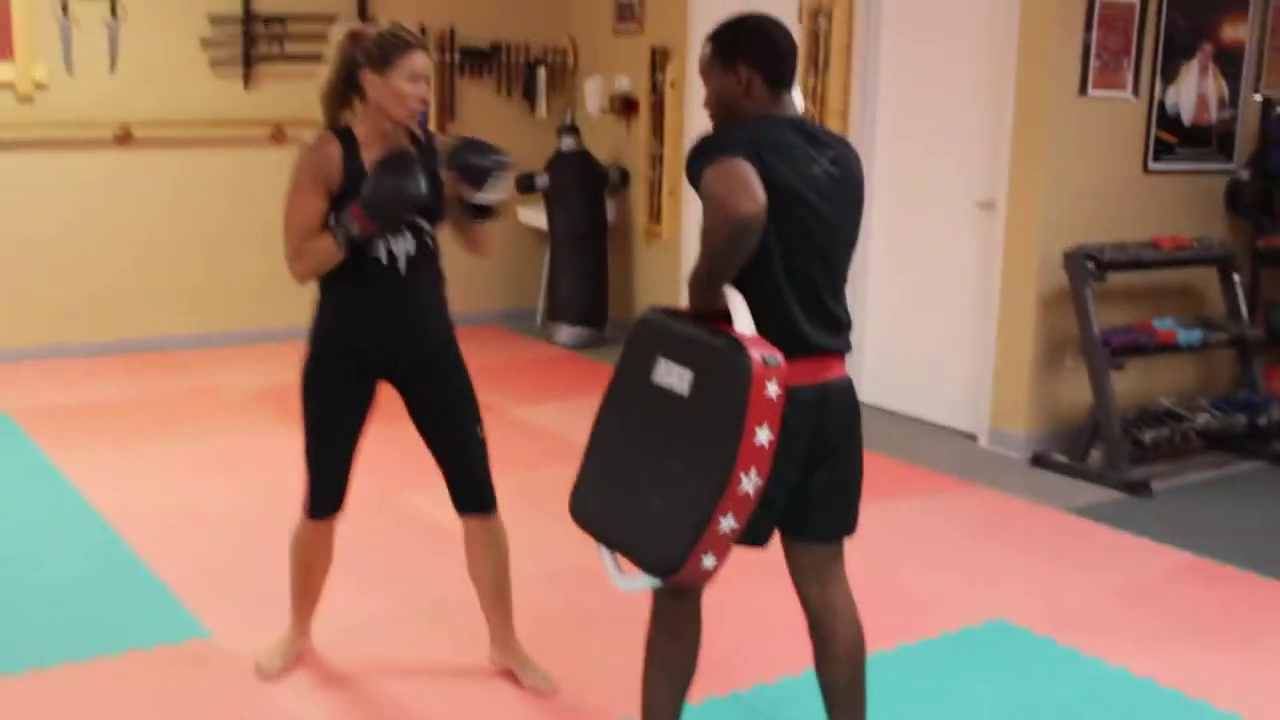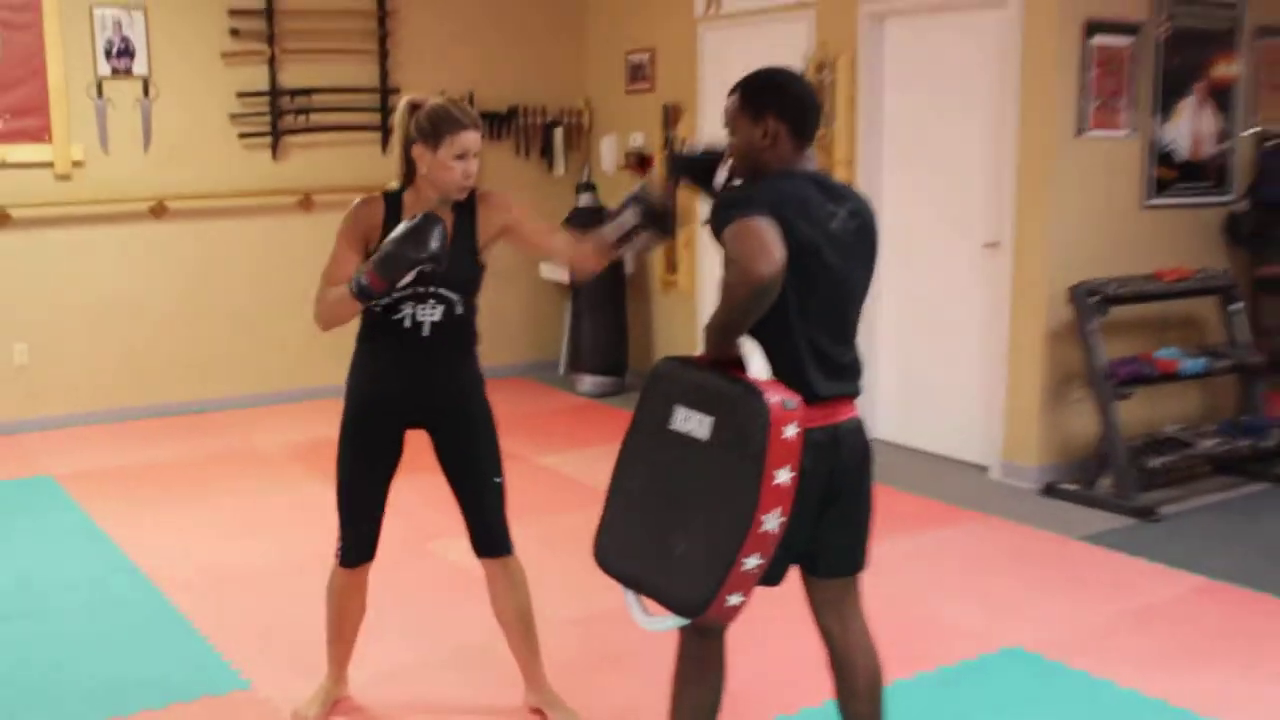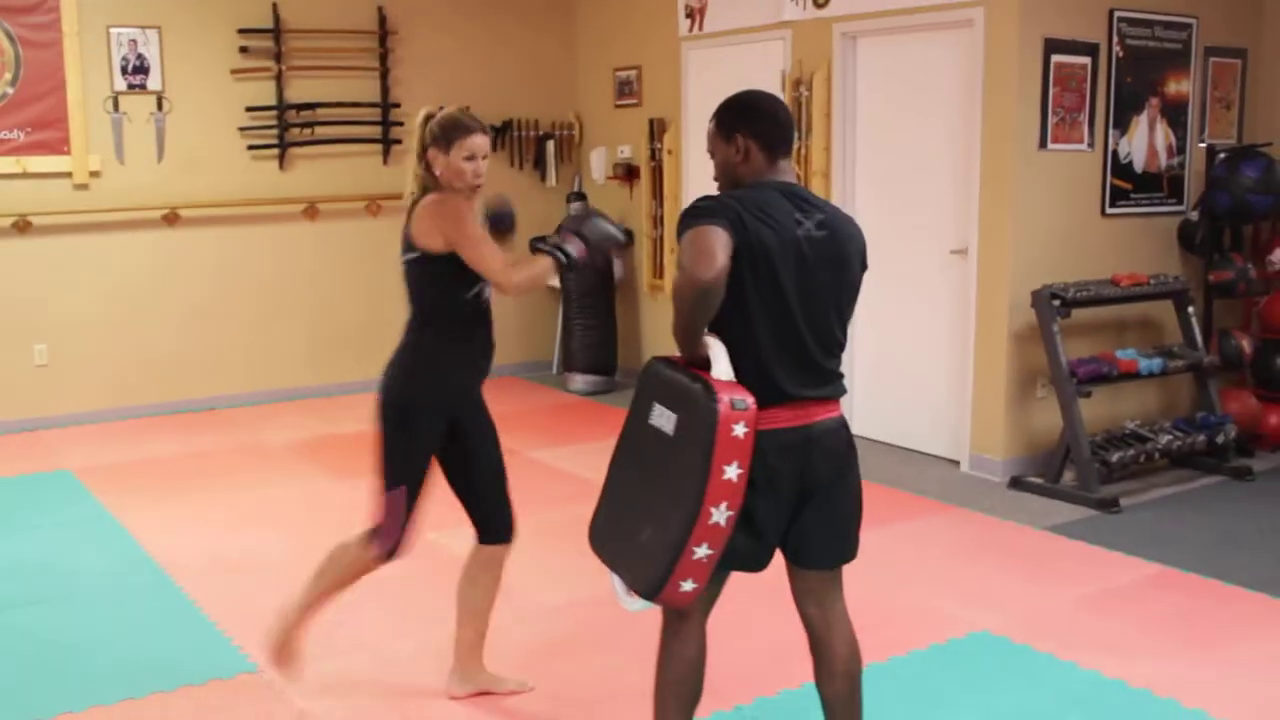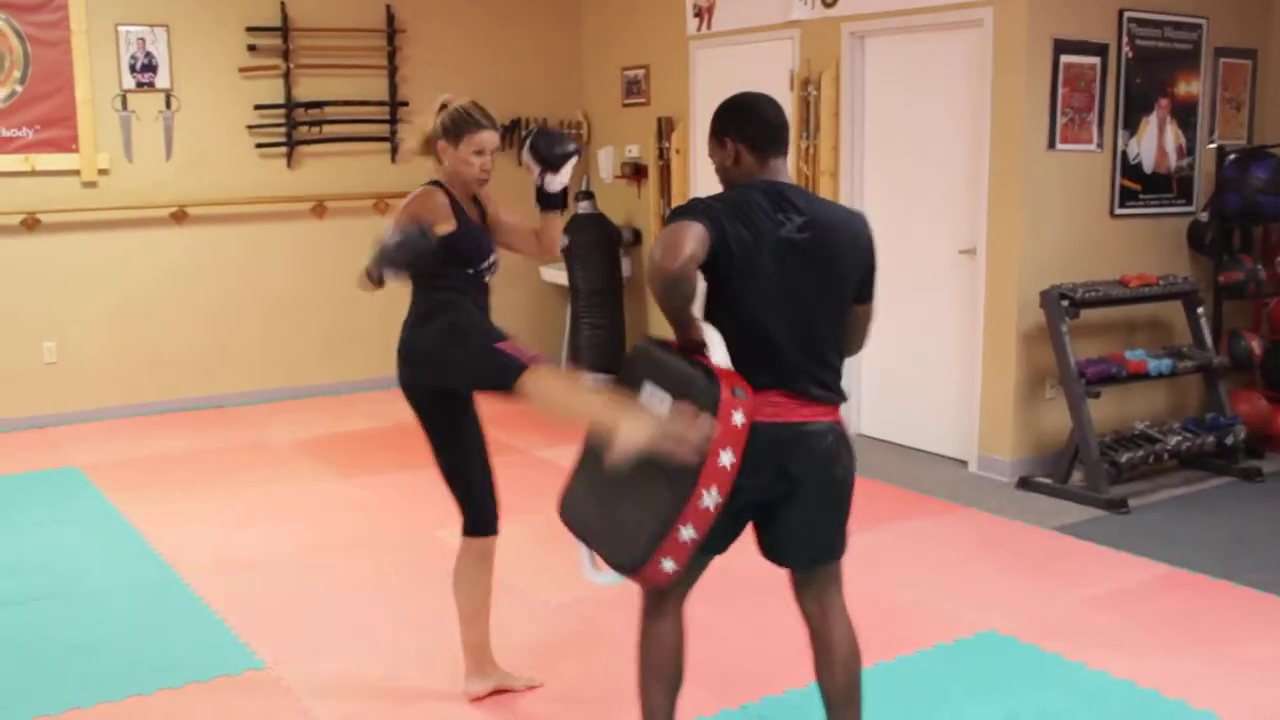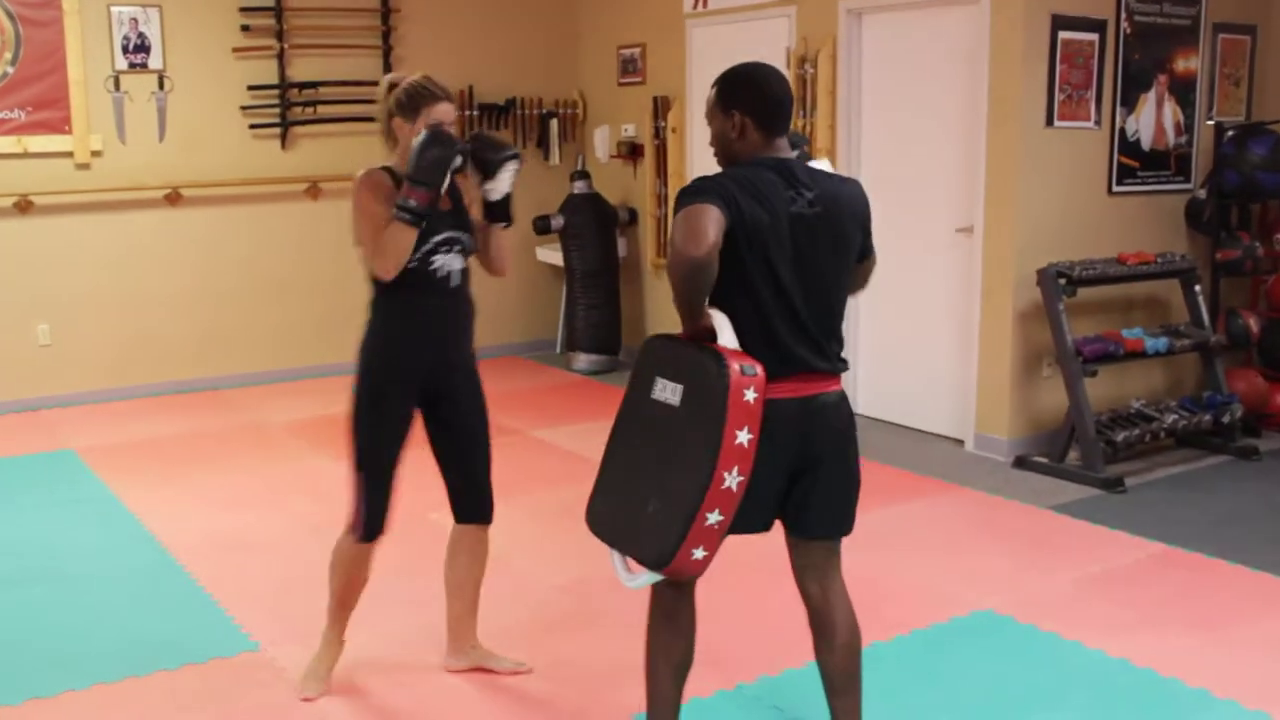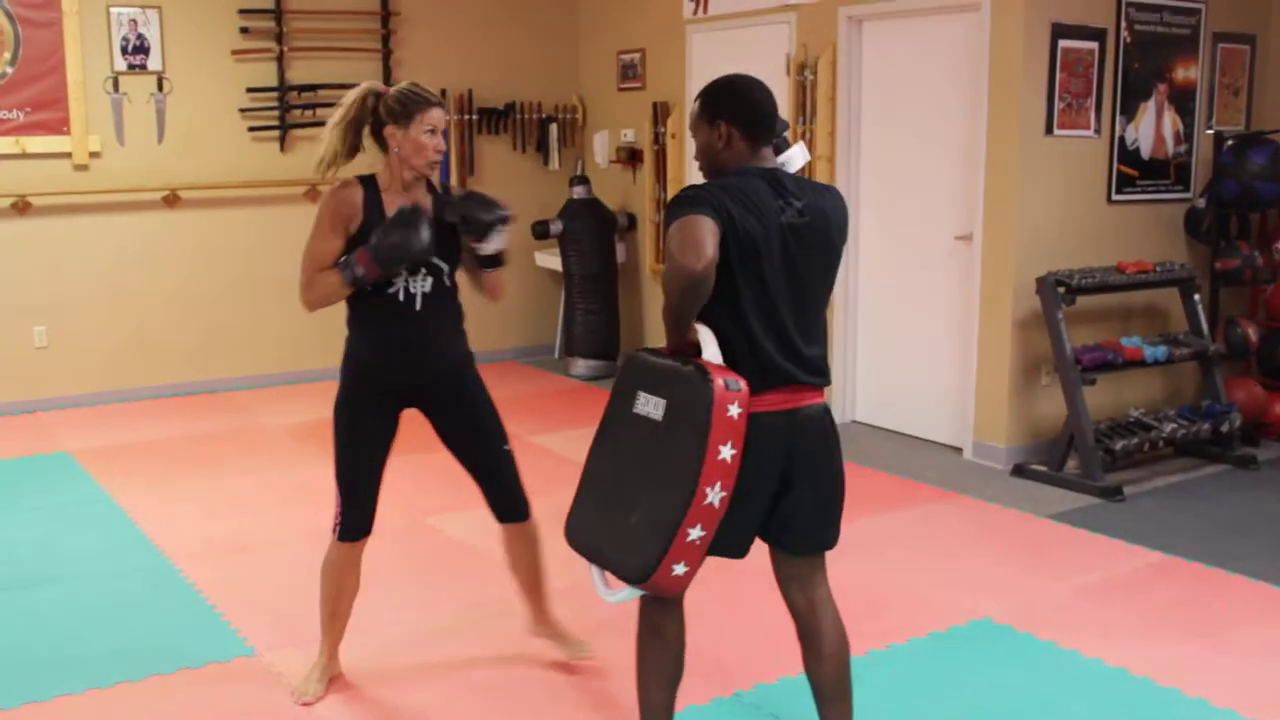
dt=0.3s
person 1, frame 1
left shoulder: (727, 147)
right shoulder: (841, 158)
left elbow: (742, 207)
left wrist: (702, 294)
right hip: (829, 392)
right knee: (824, 579)
person 1, frame 2
left shoulder: (749, 202)
right shoulder: (858, 212)
left elbow: (760, 267)
left wrist: (718, 338)
right hip: (842, 434)
left knee: (705, 615)
right knee: (842, 615)
person 1, frame 3
left shoulder: (719, 213)
right shoulder: (845, 230)
left elbow: (703, 274)
left wrist: (689, 342)
left hip: (747, 438)
right hip: (825, 435)
left knee: (686, 605)
right knee: (824, 606)
person 1, frame 4
left shoulder: (710, 215)
right shoulder: (851, 228)
left elbow: (669, 264)
right elbow: (853, 338)
left wrist: (686, 330)
right hip: (818, 435)
left knee: (664, 589)
right knee: (825, 601)
person 1, frame 5
left shoulder: (717, 193)
right shoulder: (848, 197)
left elbow: (693, 251)
left wrist: (692, 316)
right hip: (823, 408)
left knee: (675, 571)
right knee: (823, 580)
person 1, frame 6
left shoulder: (704, 202)
right shoulder: (828, 205)
left elbow: (695, 265)
left wrist: (676, 329)
right hip: (807, 420)
right knee: (809, 590)
person 2, frame 1
left shoulder: (427, 149)
right shoulder: (325, 155)
left elbow: (478, 244)
right elbow: (300, 263)
left wrist: (480, 199)
right wrist: (361, 219)
left hip: (426, 338)
right hip: (345, 344)
left knee: (477, 496)
right knee: (323, 503)
left ankle: (505, 646)
right ankle: (298, 633)
person 2, frame 2
left shoulder: (488, 213)
right shoulder: (371, 214)
left elbow: (579, 256)
right elbow: (324, 314)
right wrist: (378, 274)
left hip: (456, 392)
right hip: (379, 392)
left knee: (494, 546)
right knee: (355, 553)
person 2, frame 3
left shoulder: (459, 214)
right shoulder: (442, 207)
right elbow: (509, 278)
left wrist: (493, 233)
right wrist: (563, 249)
left hip: (457, 393)
right hip: (423, 387)
left knee: (497, 530)
right knee: (386, 539)
left ankle: (468, 669)
right ankle: (295, 621)
person 2, frame 4
left shoulder: (478, 206)
right shoulder: (428, 201)
left elbow: (540, 244)
right elbow: (373, 275)
left wrist: (554, 187)
right wrist: (388, 258)
left hip: (435, 373)
right hip: (443, 345)
left knee: (480, 523)
right knee: (543, 376)
left ankle: (479, 667)
right ankle: (635, 429)
person 2, frame 5
left shoulder: (455, 186)
right shoulder: (377, 183)
left elbow: (498, 263)
right elbow: (383, 265)
left wrist: (497, 194)
right wrist: (415, 190)
left hip: (453, 359)
right hip: (394, 355)
left knee: (475, 510)
right knee: (369, 521)
left ankle: (462, 645)
right ankle: (330, 643)
person 2, frame 6
left shoulder: (450, 199)
right shoulder: (348, 199)
left elbow: (494, 291)
right elbow: (311, 295)
left wrist: (490, 246)
right wrist: (371, 260)
left hip: (446, 367)
right hip: (371, 374)
left knee: (512, 505)
right knee: (351, 526)
left ankle: (546, 620)
right ankle: (326, 660)
